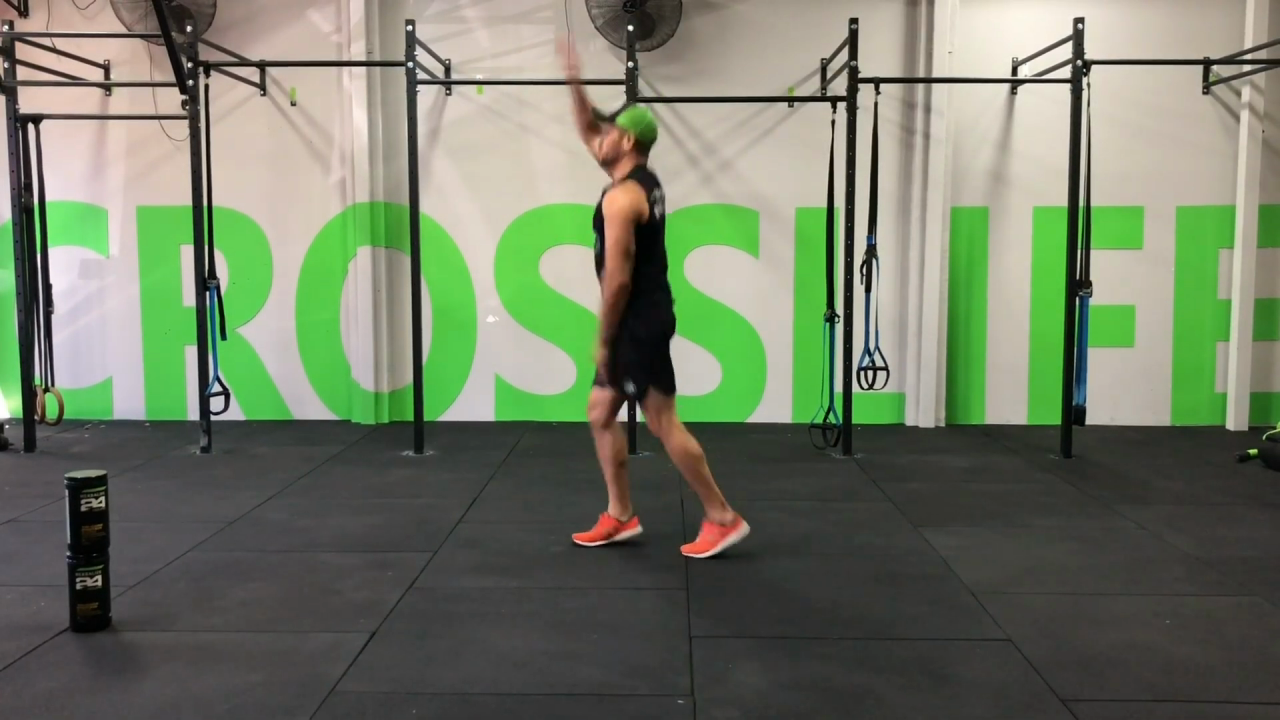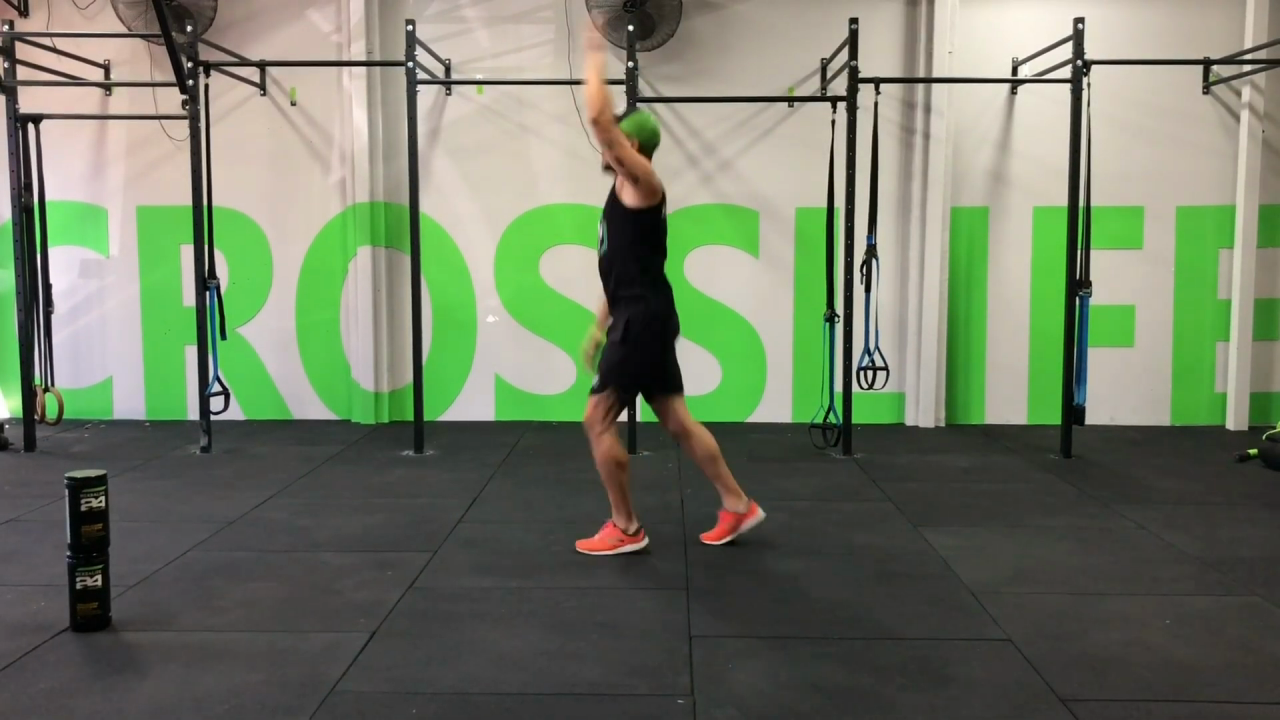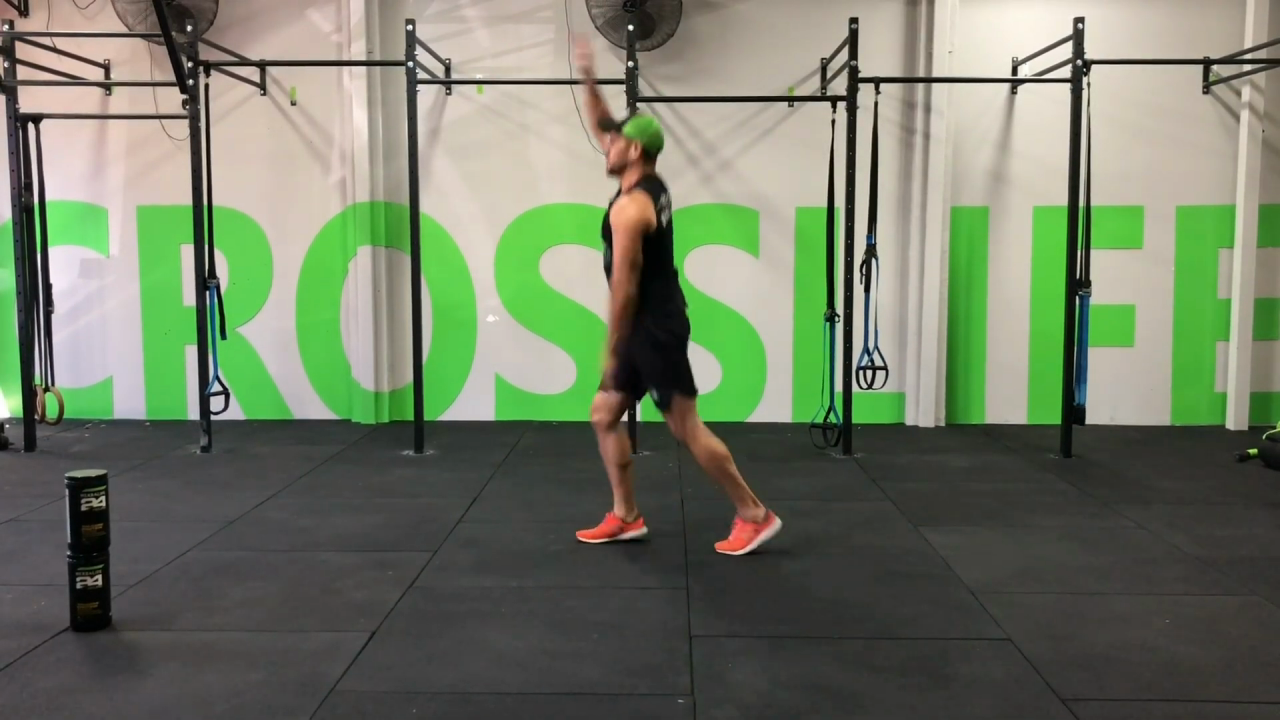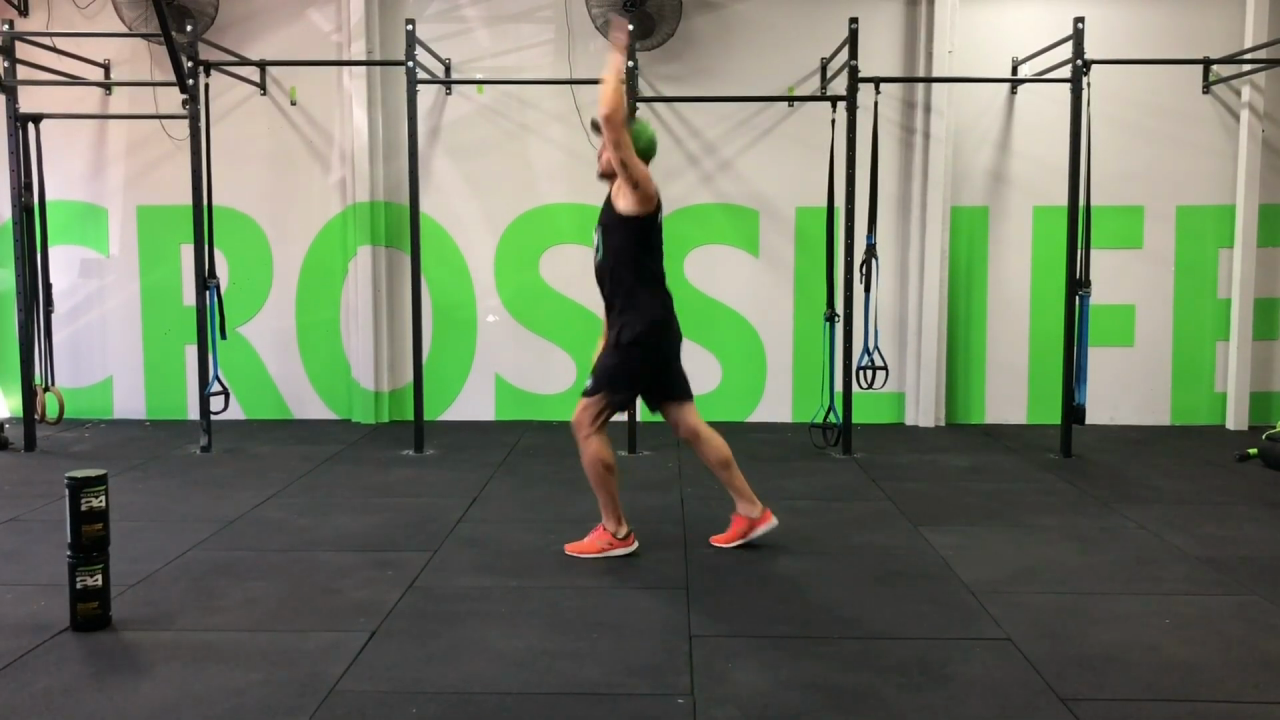
dt=0.5s
person 1, frame 1
left shoulder: (622, 197)
right shoulder: (637, 183)
left elbow: (617, 274)
right elbow: (589, 133)
left wrist: (603, 339)
right wrist: (575, 80)
left hip: (639, 320)
right hip: (638, 320)
left knee: (663, 424)
right knee: (600, 414)
left ankle: (721, 519)
right ankle: (620, 516)
person 1, frame 2
left shoulder: (640, 184)
right shoulder: (627, 196)
left elbow: (598, 118)
left wrist: (594, 58)
right wrist: (599, 328)
left hip: (642, 325)
right hip: (643, 322)
left knee: (598, 422)
right knee: (677, 420)
left ankle: (626, 528)
right ankle: (739, 510)
person 1, frame 3
left shoulder: (630, 207)
right shoulder: (648, 187)
left elbow: (622, 290)
right elbow: (601, 129)
left wrist: (611, 353)
right wrist: (588, 76)
left hip: (655, 329)
right hip: (644, 331)
left knee: (686, 430)
right knee: (604, 416)
left ankle: (754, 515)
right ankle: (624, 515)
person 1, frame 4
left shoulder: (636, 191)
right shoulder: (622, 204)
left elbow: (611, 116)
left wrist: (616, 60)
right wrist: (608, 341)
left hip: (641, 331)
right hip: (646, 328)
left knee: (586, 422)
right knee: (689, 426)
left ankle: (614, 531)
right ankle: (752, 513)
